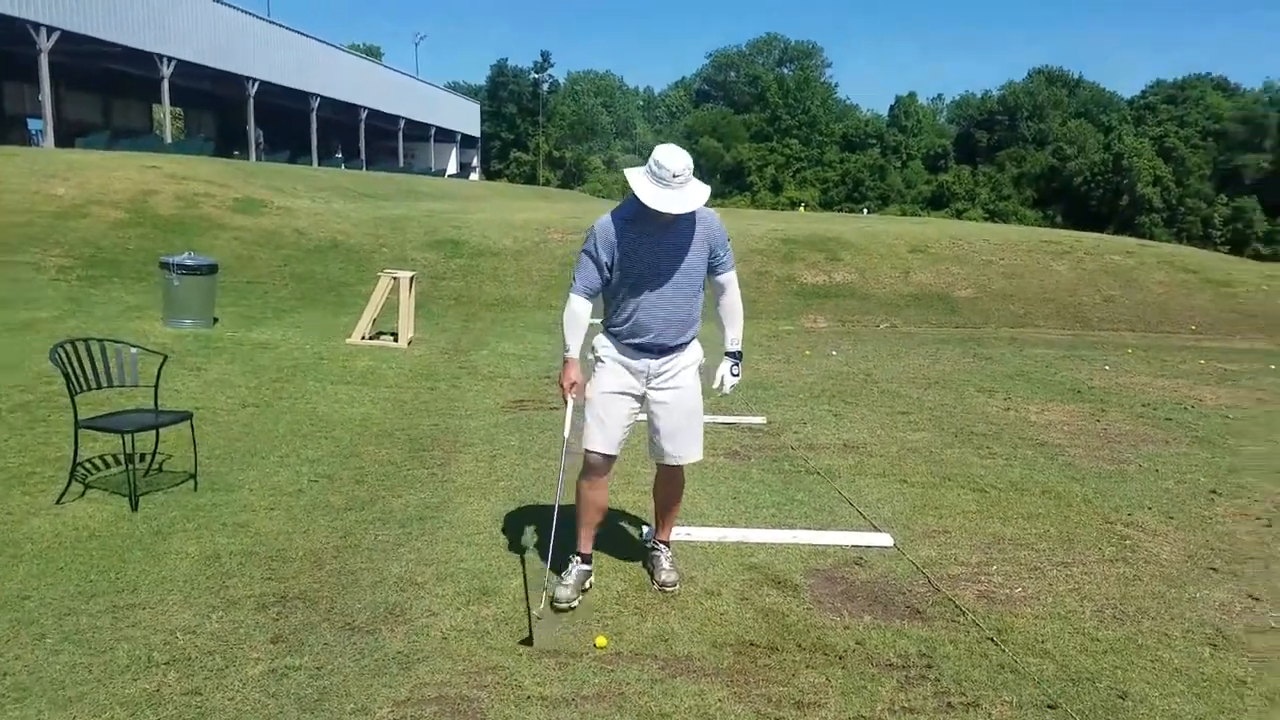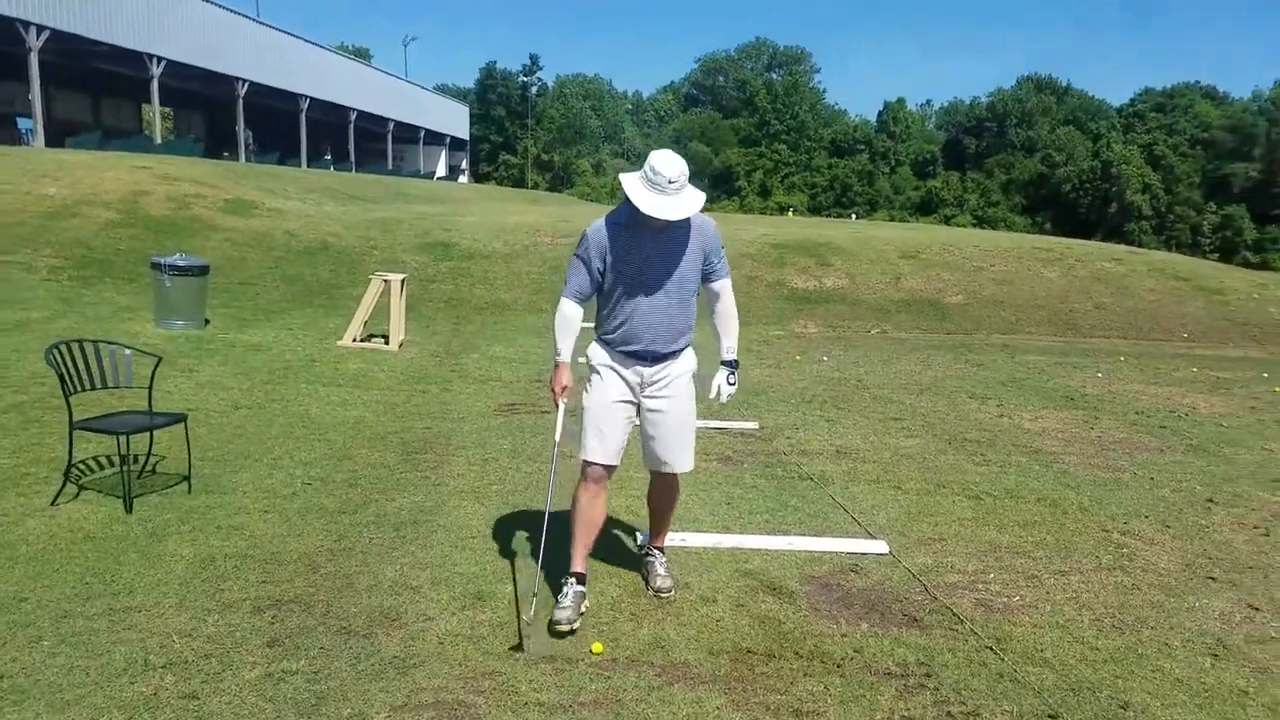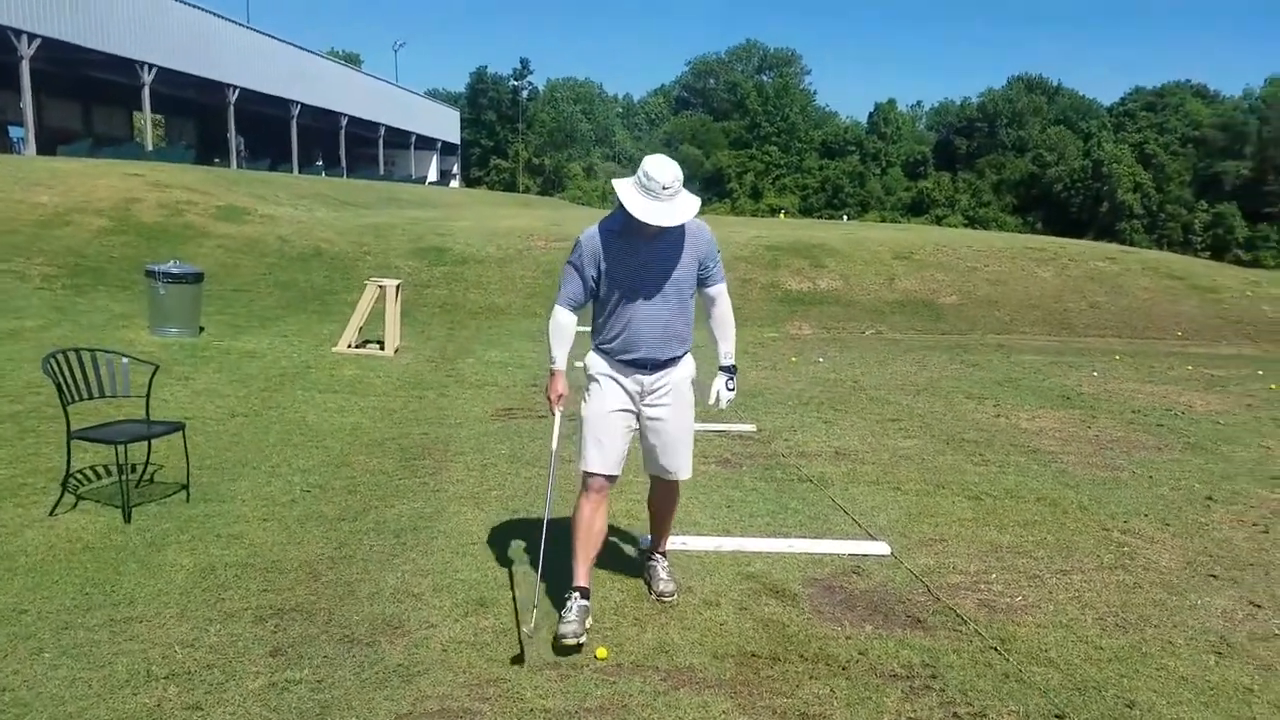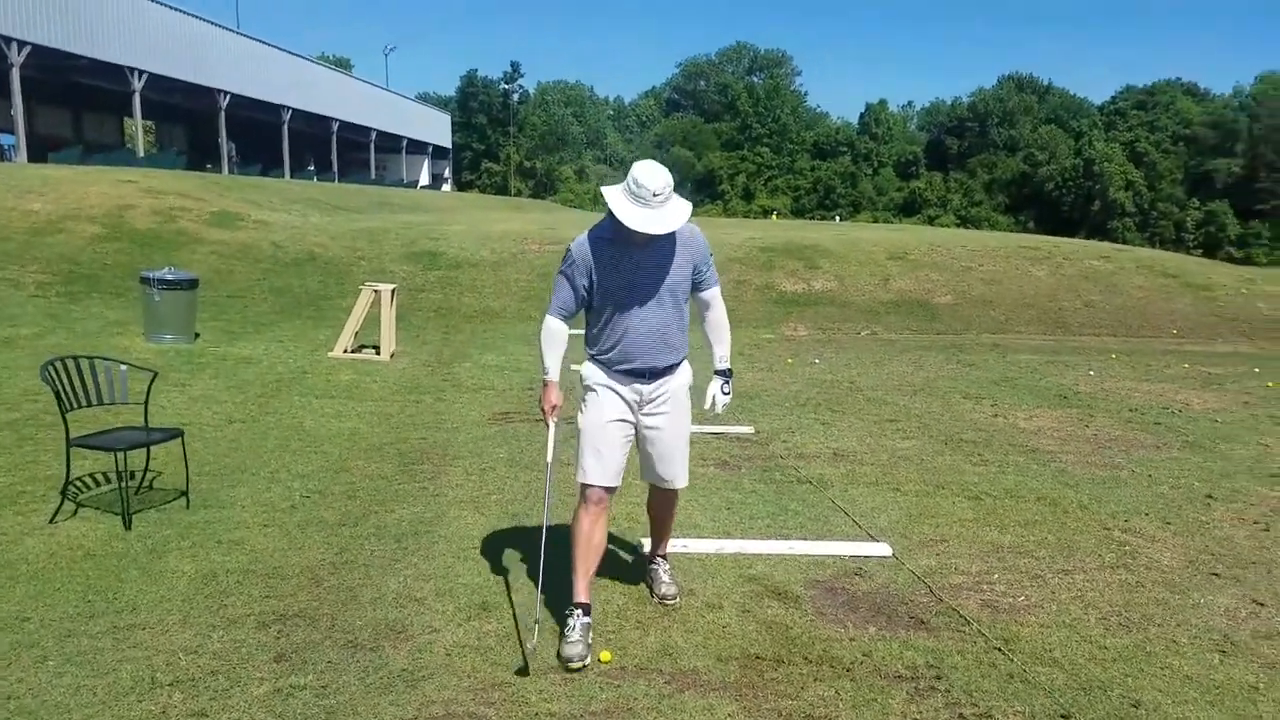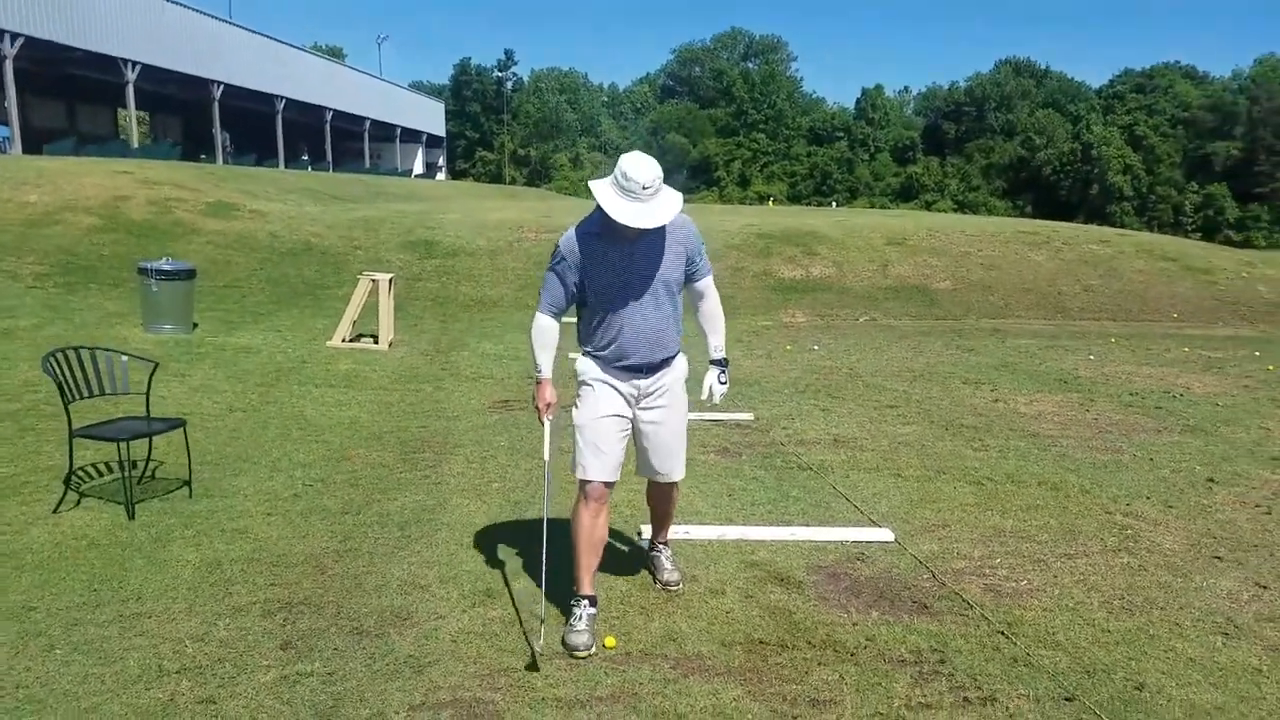
dt=0.1s
person 1, frame 1
left shoulder: (708, 225)
right shoulder: (609, 227)
left elbow: (726, 288)
right elbow: (580, 296)
left wrist: (733, 351)
right wrist: (571, 358)
left hip: (678, 362)
right hip: (618, 358)
left knee: (673, 464)
right knee: (596, 460)
left ankle: (660, 547)
right ankle: (582, 559)
person 1, frame 2
left shoulder: (702, 231)
right shoulder: (603, 232)
left elbow: (721, 295)
right elbow: (572, 300)
left wrist: (729, 359)
right wrist: (562, 362)
left hip: (672, 369)
right hip: (613, 367)
left knee: (666, 471)
right knee: (595, 472)
left ankle: (655, 552)
right ankle: (576, 581)
person 1, frame 3
left shoulder: (698, 236)
right shoulder: (597, 239)
left elbow: (717, 300)
right elbow: (566, 307)
left wrist: (727, 365)
right wrist: (557, 370)
left hip: (672, 377)
right hip: (611, 376)
left knee: (667, 478)
right knee: (596, 482)
left ankle: (657, 557)
right ankle: (579, 595)
person 1, frame 4
left shoulder: (691, 241)
right shoulder: (587, 247)
left elbow: (711, 305)
right elbow: (558, 316)
left wrist: (722, 369)
right wrist: (551, 379)
left hip: (669, 384)
right hip: (608, 385)
left knee: (667, 485)
right knee: (595, 494)
left ankle: (658, 560)
right ankle: (579, 611)
person 1, frame 5
left shoulder: (683, 231)
right shoulder: (577, 241)
left elbow: (705, 294)
right elbow: (548, 312)
left wrist: (718, 359)
right wrist: (543, 377)
left hip: (664, 377)
right hip: (603, 379)
left knee: (665, 478)
right knee: (594, 489)
left ankle: (659, 546)
right ankle: (584, 601)
